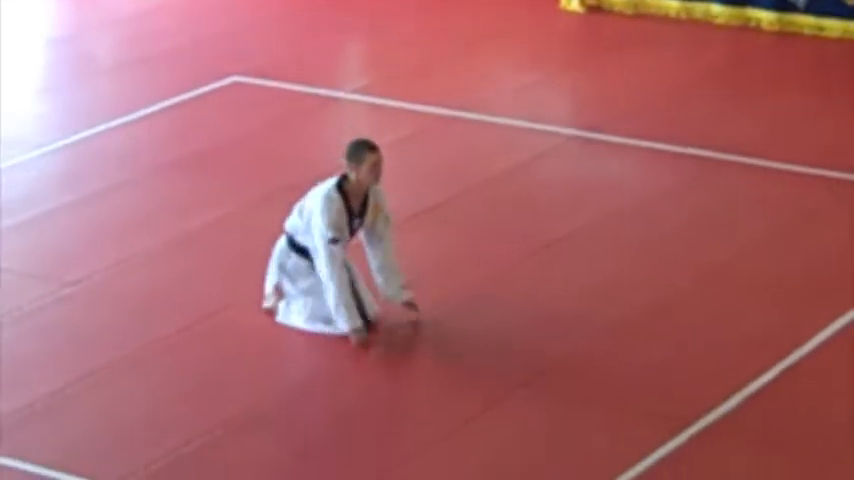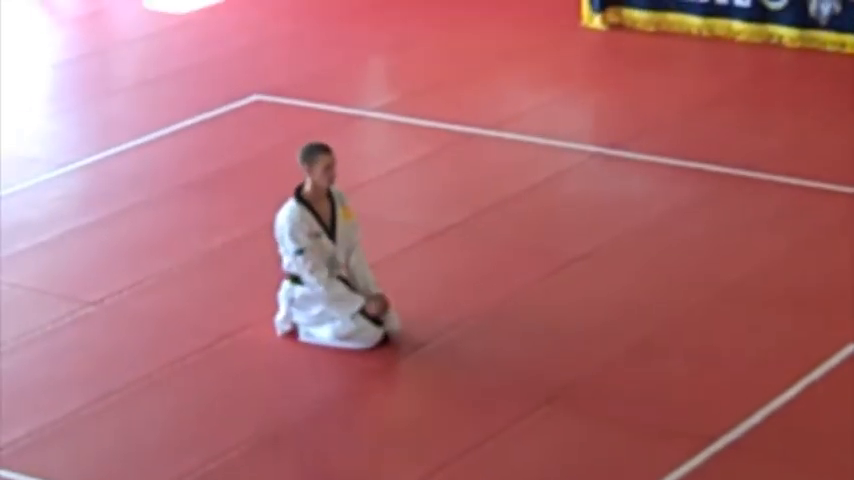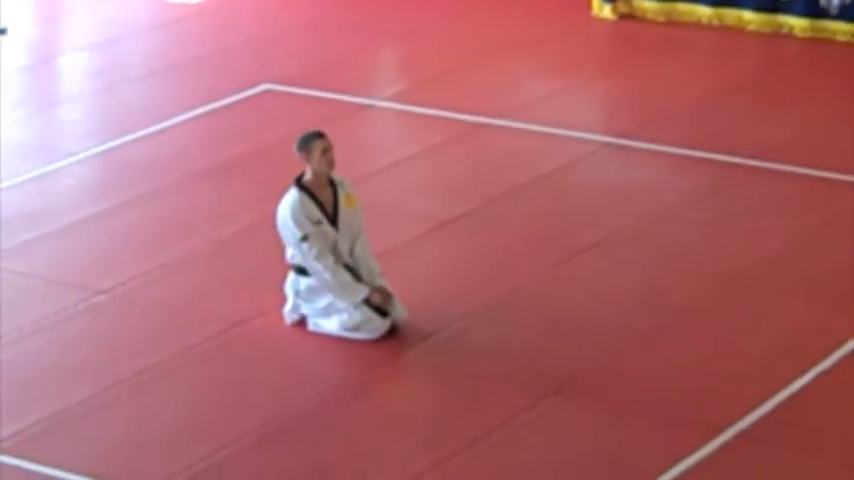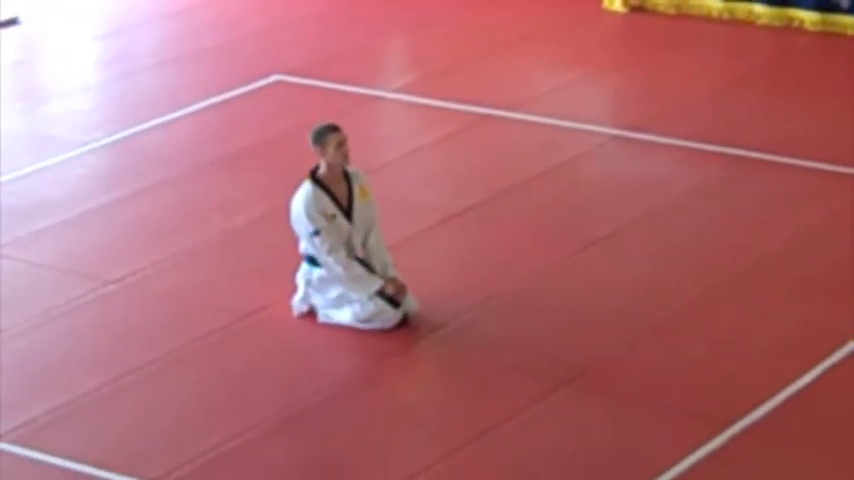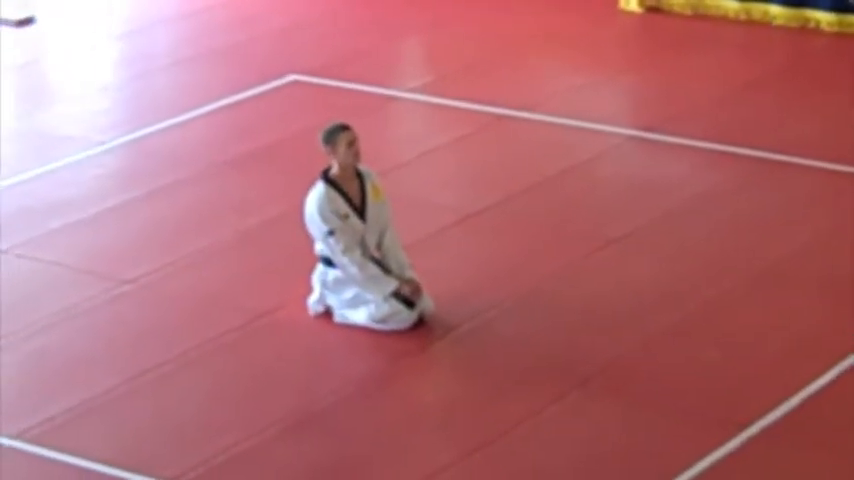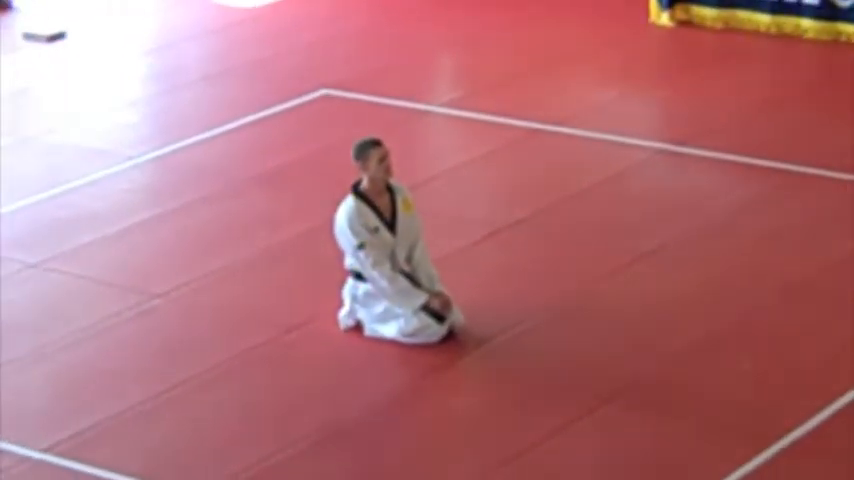
dt=0.7s
person 1, frame 1
left shoulder: (373, 194)
right shoulder: (326, 204)
left elbow: (380, 247)
right elbow: (331, 269)
left wrist: (401, 293)
right wrist: (351, 324)
left hip: (332, 255)
right hip: (297, 260)
left knee: (368, 315)
right knee: (342, 324)
left ankle: (302, 293)
right ankle: (283, 306)
person 1, frame 2
left shoulder: (338, 199)
right shoulder: (292, 218)
left elbow: (354, 252)
right elbow: (313, 276)
left wrist: (372, 292)
right wrist: (362, 304)
left hip: (336, 282)
right hip: (308, 294)
left knee: (389, 324)
right knee: (370, 334)
right ankle: (301, 325)
person 1, frame 3
left shoulder: (342, 188)
right shoulder: (293, 208)
left elbow: (358, 240)
right elbow: (318, 263)
left wrist: (375, 283)
right wrist: (365, 294)
left hip: (344, 271)
right hip: (314, 284)
left knee: (396, 314)
right knee: (377, 324)
left ankle: (318, 309)
right ankle: (307, 312)
person 1, frame 4
left shoulder: (355, 179)
right shoulder: (307, 201)
left elbow: (372, 233)
right elbow: (332, 258)
left wrist: (388, 274)
right wrist: (380, 285)
left hip: (354, 264)
right hip: (327, 275)
left knee: (407, 306)
right knee: (389, 314)
right ankle: (319, 303)
person 1, frame 5
left shoulder: (368, 178)
right shoulder: (321, 201)
left elbow: (386, 232)
right elbow: (346, 257)
left wrist: (405, 274)
right wrist: (395, 286)
left hip: (372, 263)
right hip: (344, 275)
left knee: (423, 306)
right knee: (404, 315)
right ankle: (334, 302)
person 1, frame 6
left shoulder: (399, 193)
right shoulder: (351, 215)
left elbow: (416, 246)
right elbow: (377, 271)
left wrist: (434, 288)
right wrist: (424, 300)
left hip: (404, 277)
right hip: (374, 289)
left knee: (453, 319)
right knee: (433, 329)
right ankle: (363, 314)
